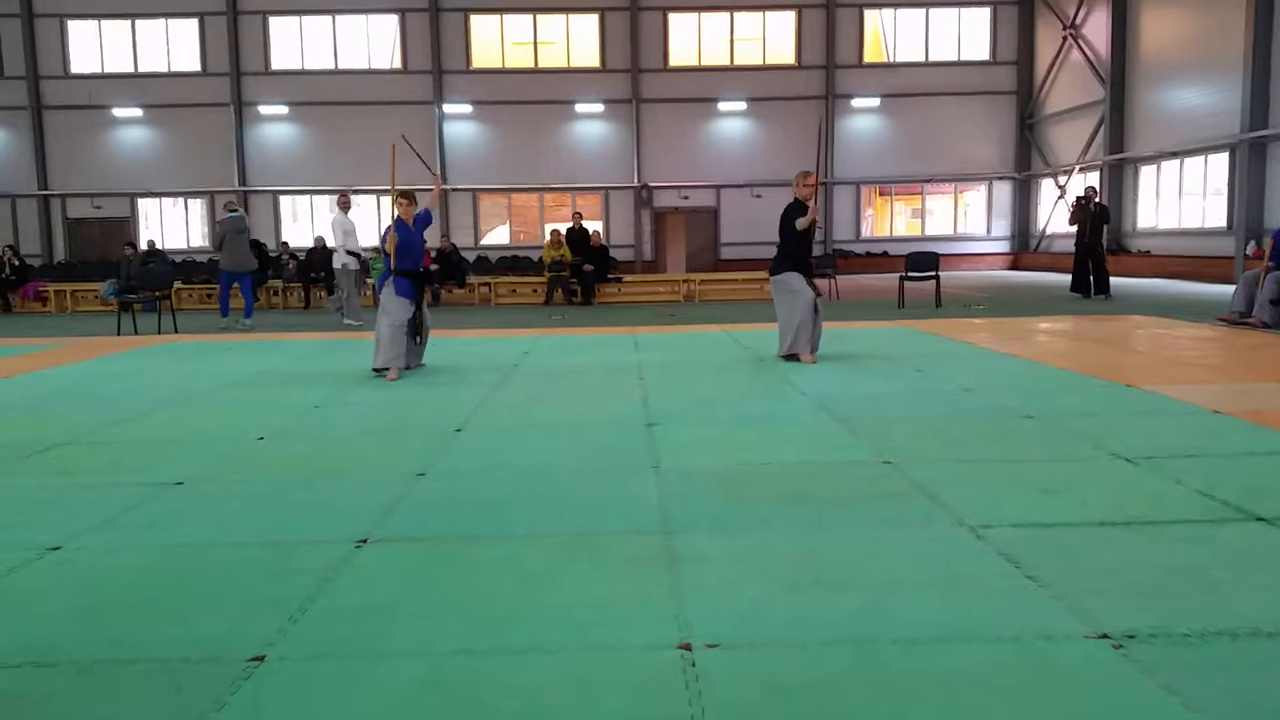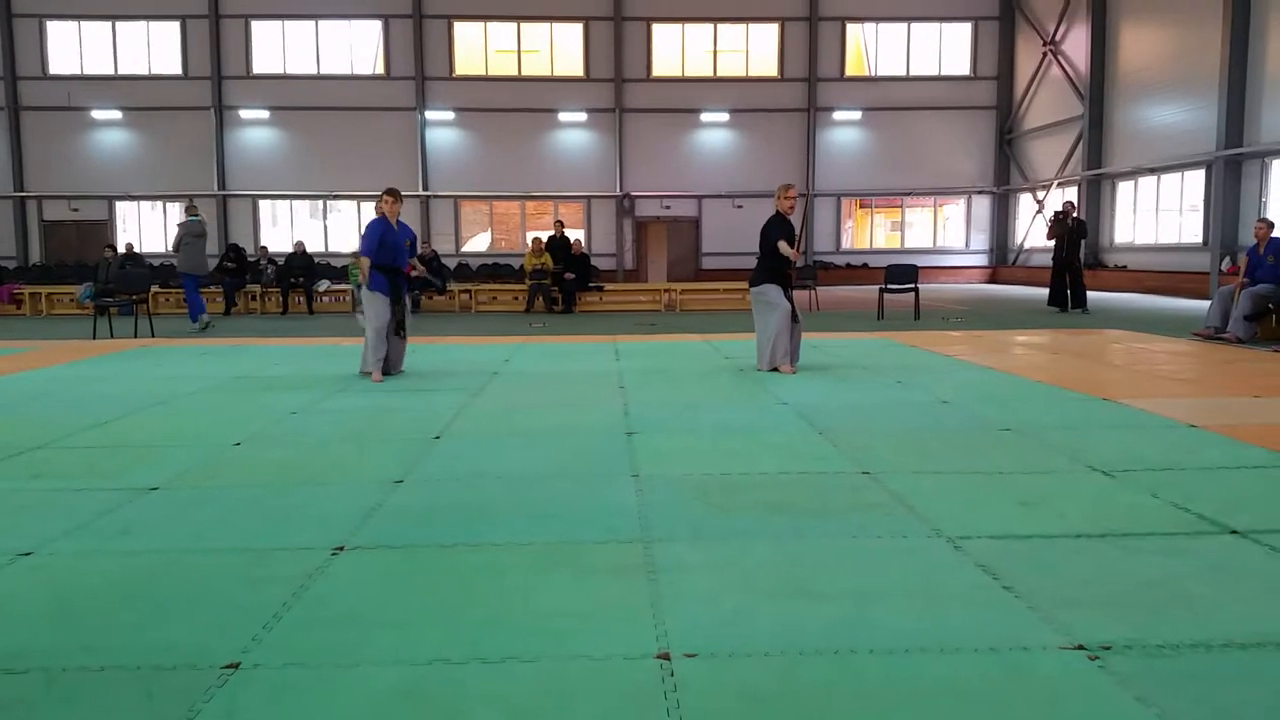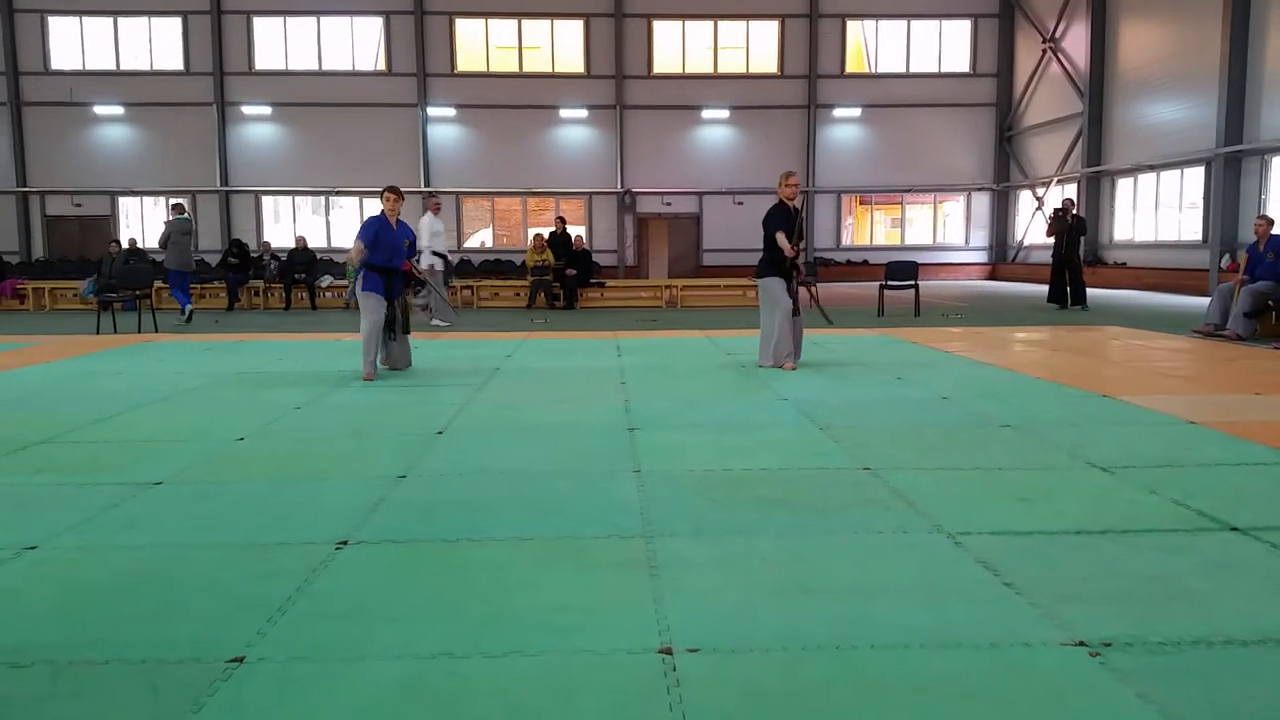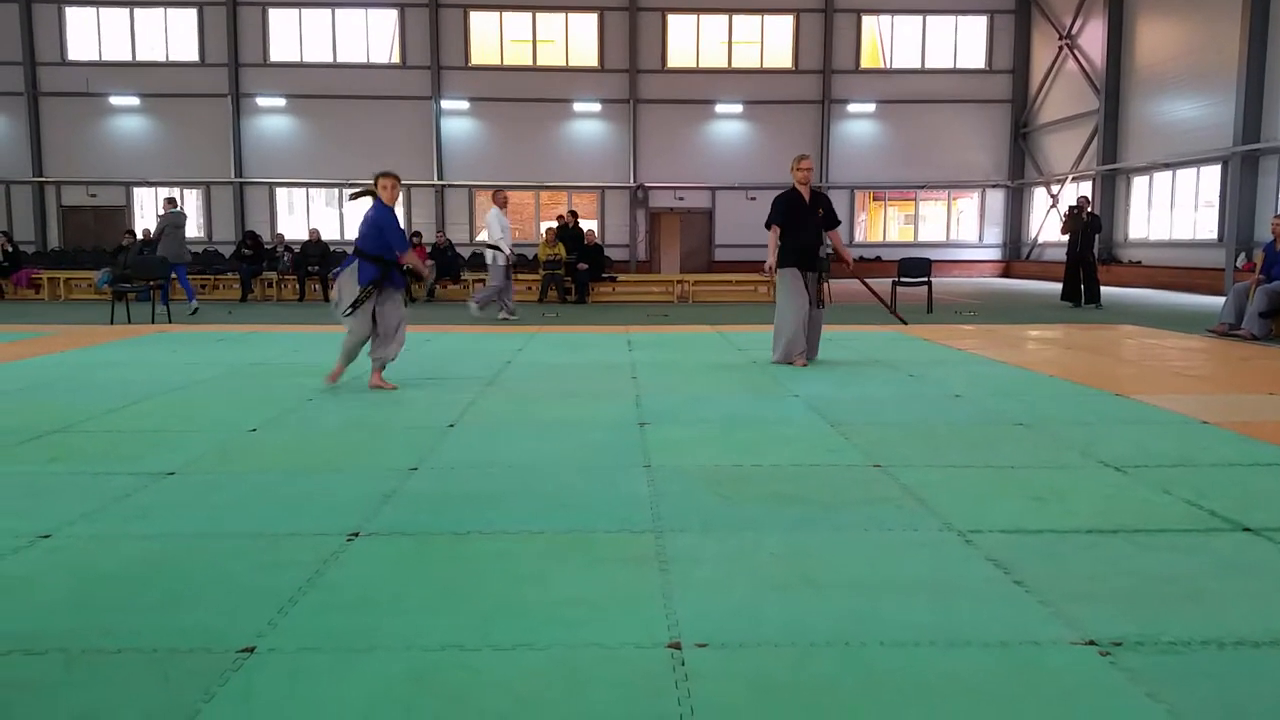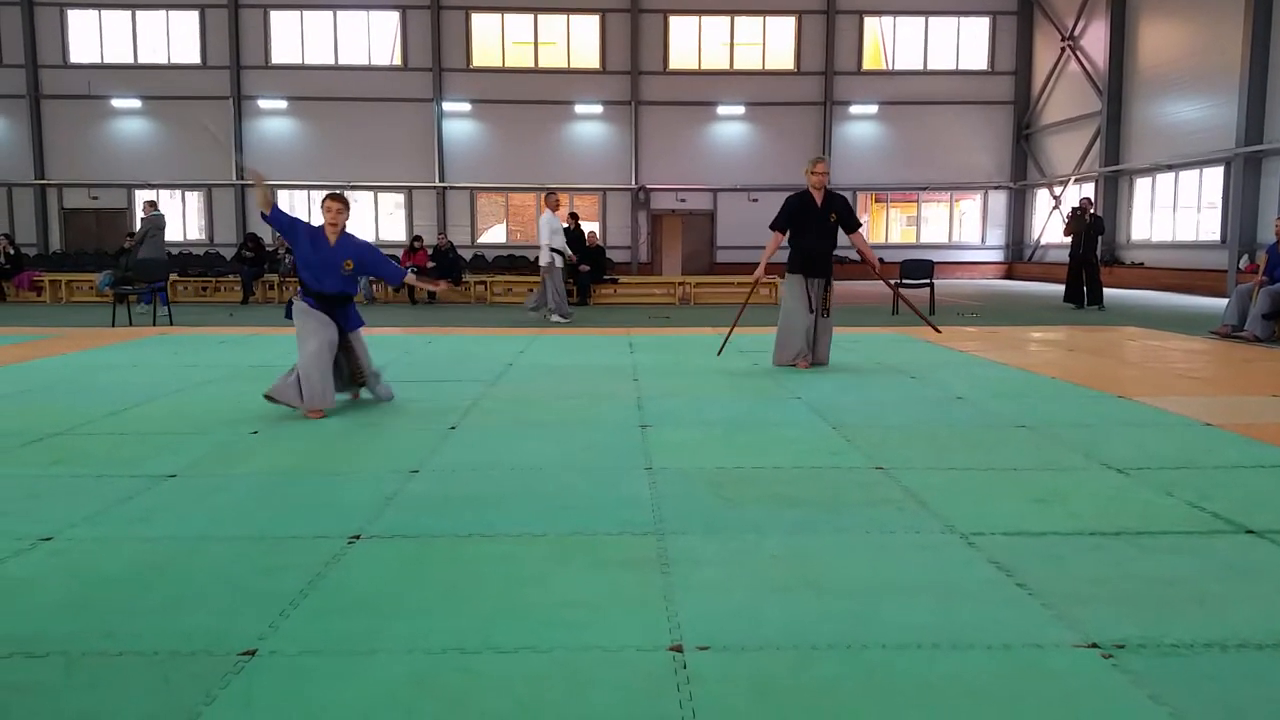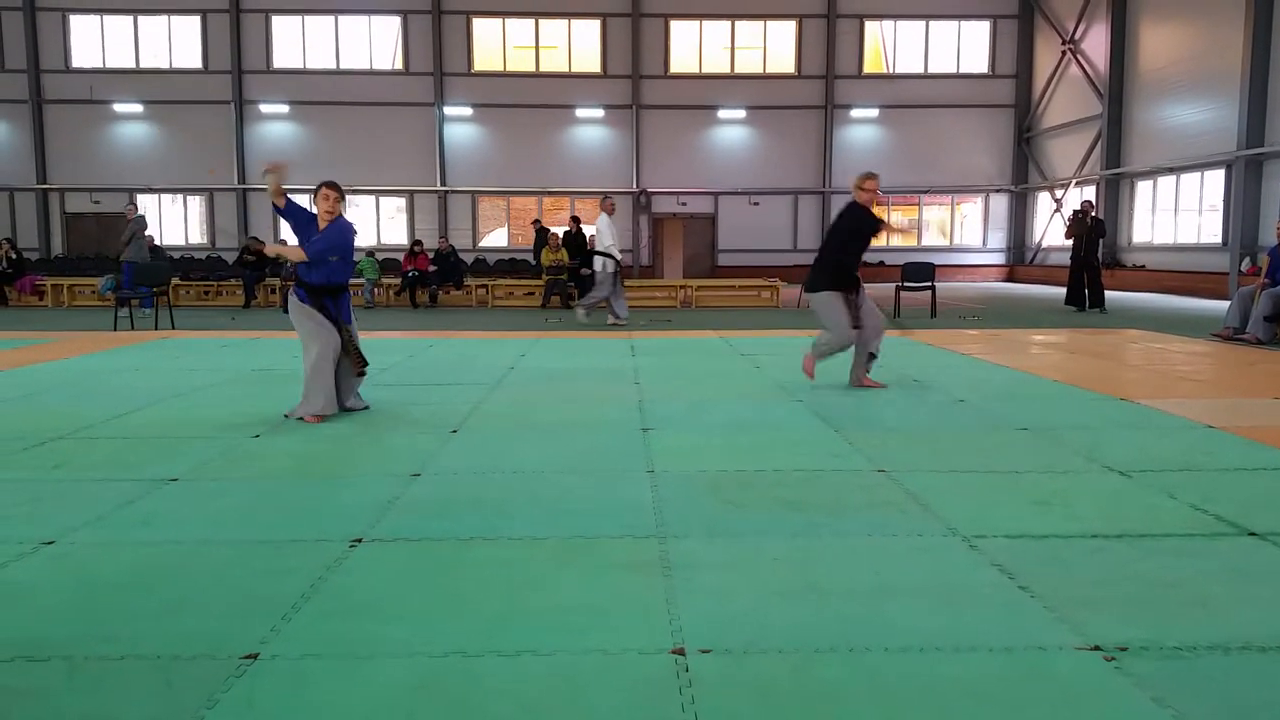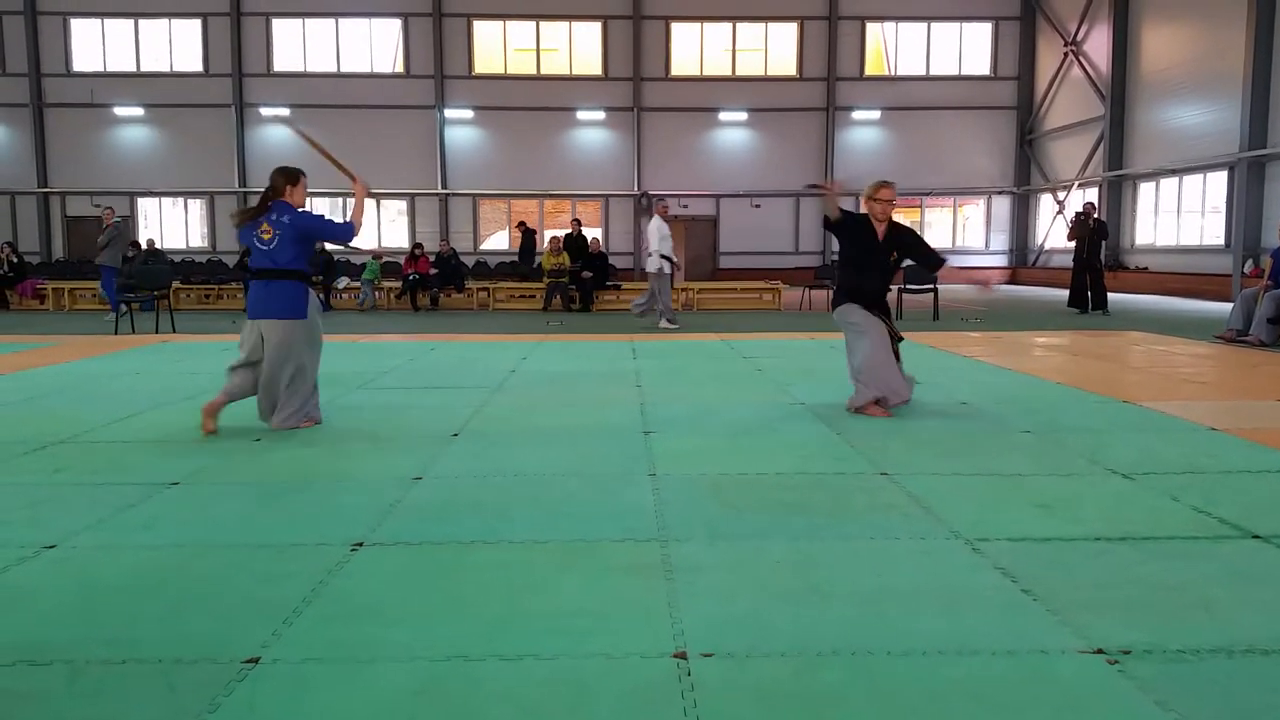
dt=0.5s
person 1, frame 1
left shoulder: (418, 223)
right shoulder: (394, 230)
left elbow: (429, 208)
right elbow: (388, 250)
left wrist: (437, 187)
right wrist: (389, 245)
left hip: (413, 282)
right hip: (395, 283)
left knee: (419, 324)
right knee: (395, 322)
left ankle: (411, 359)
right ankle: (392, 366)
person 1, frame 2
left shoulder: (406, 231)
right shoulder: (374, 226)
right elbow: (365, 252)
left wrist: (417, 268)
right wrist: (364, 271)
left hip: (397, 281)
right hip: (376, 280)
left knee: (399, 325)
right knee: (378, 323)
left ankle: (391, 365)
right ankle: (375, 368)
person 1, frame 3
left shoulder: (406, 230)
right shoulder: (373, 223)
left elbow: (409, 255)
right elbow: (362, 243)
right wrist: (356, 252)
left hip: (394, 280)
right hip: (372, 279)
left knee: (397, 324)
right knee: (372, 322)
left ankle: (396, 361)
right ankle: (369, 368)
person 1, frame 4
left shoulder: (381, 211)
right shoulder: (384, 215)
right elbow: (403, 251)
right wrist: (422, 268)
left hip: (384, 272)
right hip: (362, 272)
left knee: (393, 322)
right knee: (361, 327)
left ankle: (376, 375)
right ankle: (342, 364)
person 1, frame 5
left shoulder: (358, 247)
right shoulder: (305, 234)
left elbow: (393, 269)
right elbow: (269, 209)
left wrist: (426, 285)
right wrist: (259, 187)
left hip: (342, 310)
right hip: (310, 305)
left knee: (356, 363)
right knee: (319, 343)
left ankle: (350, 384)
right ankle: (313, 401)
person 1, frame 6
left shoulder: (343, 230)
right shoulder: (304, 220)
left elbow: (307, 254)
right elbow: (278, 197)
left wrist: (278, 249)
right wrist: (275, 178)
left hip: (335, 301)
right hip: (304, 298)
left knee: (346, 350)
right knee: (324, 346)
left ankle: (344, 399)
right ankle: (313, 406)
person 1, frame 7
left shoulder: (254, 218)
right shoulder: (301, 221)
left elbow: (245, 233)
right elbow: (349, 233)
right wrist: (359, 196)
left hip: (259, 298)
right hip: (293, 298)
left knee: (255, 357)
right knee: (298, 360)
left ankle: (218, 402)
right ankle: (292, 414)
person 2, frame 1
left shoulder: (804, 209)
right shoulder: (793, 209)
right elbow: (798, 224)
right wrist: (809, 217)
left hip: (799, 268)
right hip: (785, 269)
left knee: (812, 310)
right knee: (806, 298)
left ankle: (791, 349)
right ankle: (799, 348)
person 2, frame 2
left shoulder: (786, 224)
right shoulder: (775, 223)
right elbow: (780, 245)
right wrist: (790, 253)
left hip: (778, 280)
right hip: (764, 280)
left knee: (792, 319)
right knee: (782, 311)
left ankle: (774, 359)
right ankle: (779, 360)
person 2, frame 3
left shoulder: (796, 213)
right shoulder: (775, 212)
right elbow: (779, 234)
left wrist: (797, 267)
right wrist: (786, 249)
left hip: (787, 272)
right hip: (770, 271)
left knee: (793, 314)
right knee: (781, 310)
left ankle: (785, 355)
right ankle: (781, 357)
person 2, frame 4
left shoulder: (821, 200)
right shoulder: (783, 200)
left elbow: (831, 230)
right elbow: (774, 230)
left wrist: (845, 254)
right wrist: (771, 257)
left hip: (813, 262)
right hip: (790, 262)
left knee: (814, 309)
right knee: (794, 308)
left ankle: (806, 351)
right ankle: (793, 353)
person 2, frame 5
left shoulder: (839, 202)
right shoulder: (794, 202)
left elbow: (854, 233)
right elbow: (778, 234)
left wrist: (871, 257)
right wrist: (762, 264)
left hip: (824, 267)
right hip: (799, 267)
left knee: (823, 316)
right knee: (798, 314)
left ankle: (816, 355)
right ankle: (798, 355)
person 2, frame 6
left shoulder: (861, 217)
right shoulder: (855, 212)
right elbow: (884, 227)
left hip: (846, 280)
right hip: (824, 282)
left knee: (873, 323)
right knee: (844, 334)
left ankle: (860, 374)
right ankle: (814, 354)
person 2, frame 7
left shoulder: (902, 235)
right shoulder: (850, 225)
left elbow: (935, 263)
right elbow: (833, 213)
right wrist: (832, 197)
left hip: (876, 303)
right hip: (848, 301)
right knee: (874, 336)
right ankle: (866, 400)
